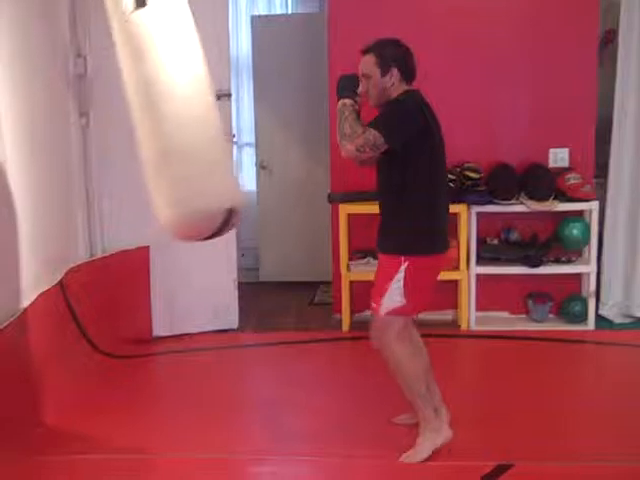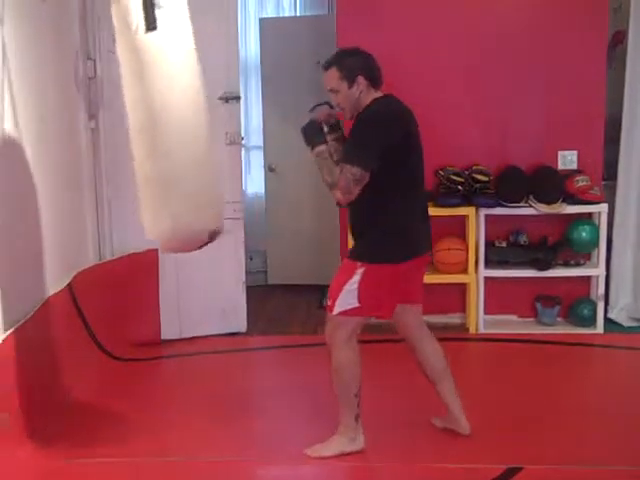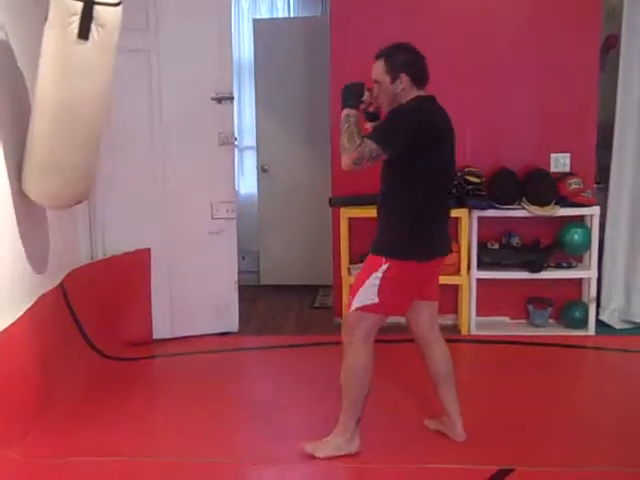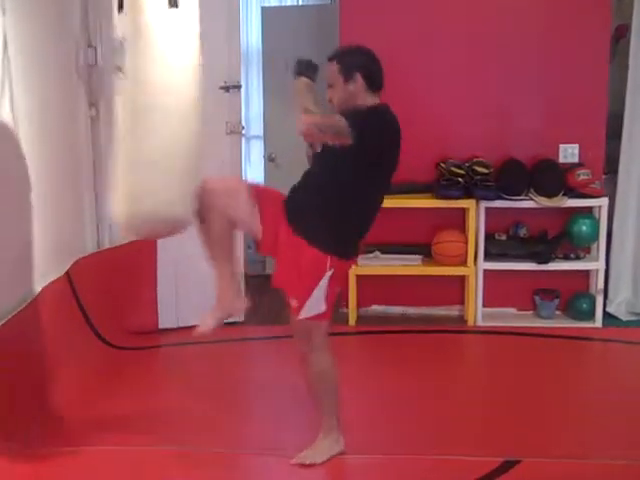
dt=0.7s
person 1, frame 1
left shoulder: (405, 109)
right shoulder: (407, 110)
left elbow: (352, 149)
right elbow: (368, 154)
left wrist: (345, 101)
right wrist: (352, 103)
left hip: (413, 243)
right hip: (412, 238)
left knee: (386, 334)
right knee: (400, 328)
left ankle: (432, 427)
right ankle: (435, 409)
person 1, frame 2
left shoulder: (372, 121)
right shoulder: (395, 112)
left elbow: (344, 191)
left wrist: (318, 143)
right wrist: (338, 135)
left hip: (378, 250)
right hip: (411, 243)
left knee: (339, 333)
right knee: (414, 329)
left ankle: (349, 432)
right ankle: (456, 415)
person 1, frame 3
left shoulder: (409, 116)
right shoulder: (431, 115)
left elbow: (352, 159)
left wrist: (349, 110)
right wrist: (375, 119)
left hip: (401, 247)
right hip: (428, 244)
left knee: (356, 332)
right knee: (427, 331)
left ankle: (345, 434)
right ankle: (453, 420)
person 1, frame 4
left shoulder: (379, 123)
right shoulder: (359, 121)
left elbow: (311, 127)
left wrist: (304, 83)
right wrist: (313, 136)
left hip: (324, 244)
right hip: (293, 217)
left knee: (311, 338)
right knee: (213, 192)
left ankle: (331, 436)
right ankle: (231, 294)
